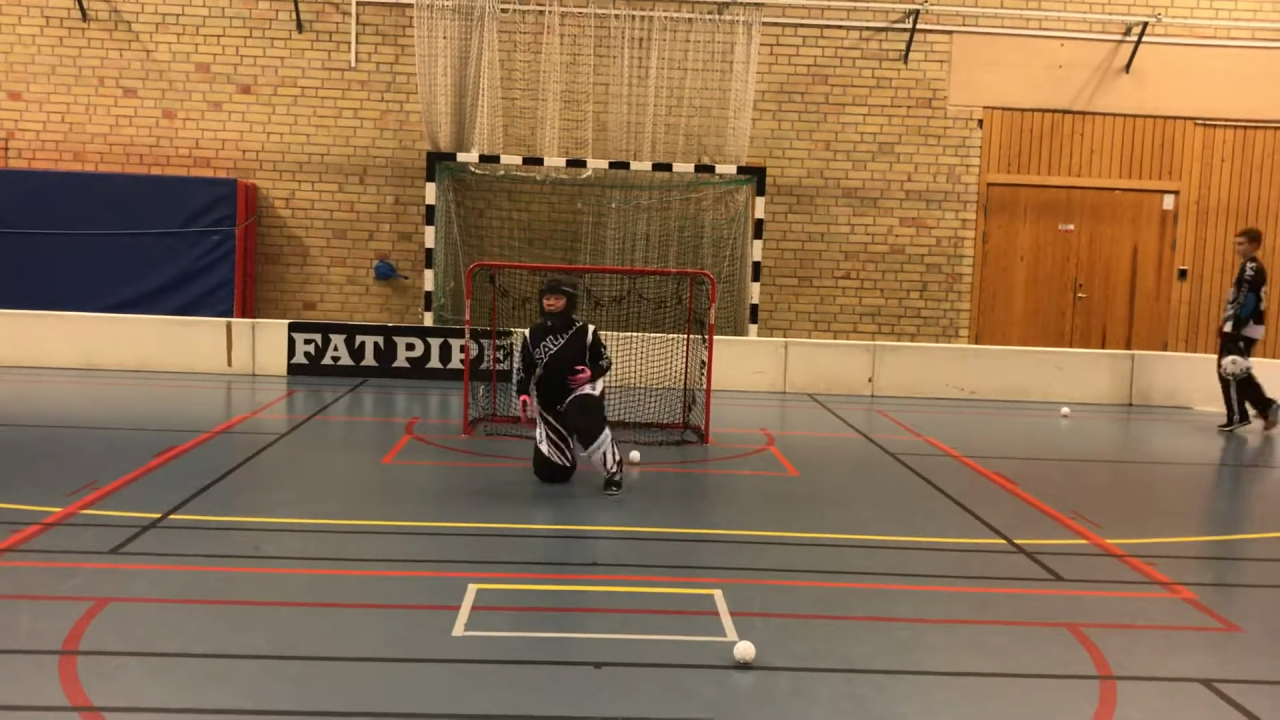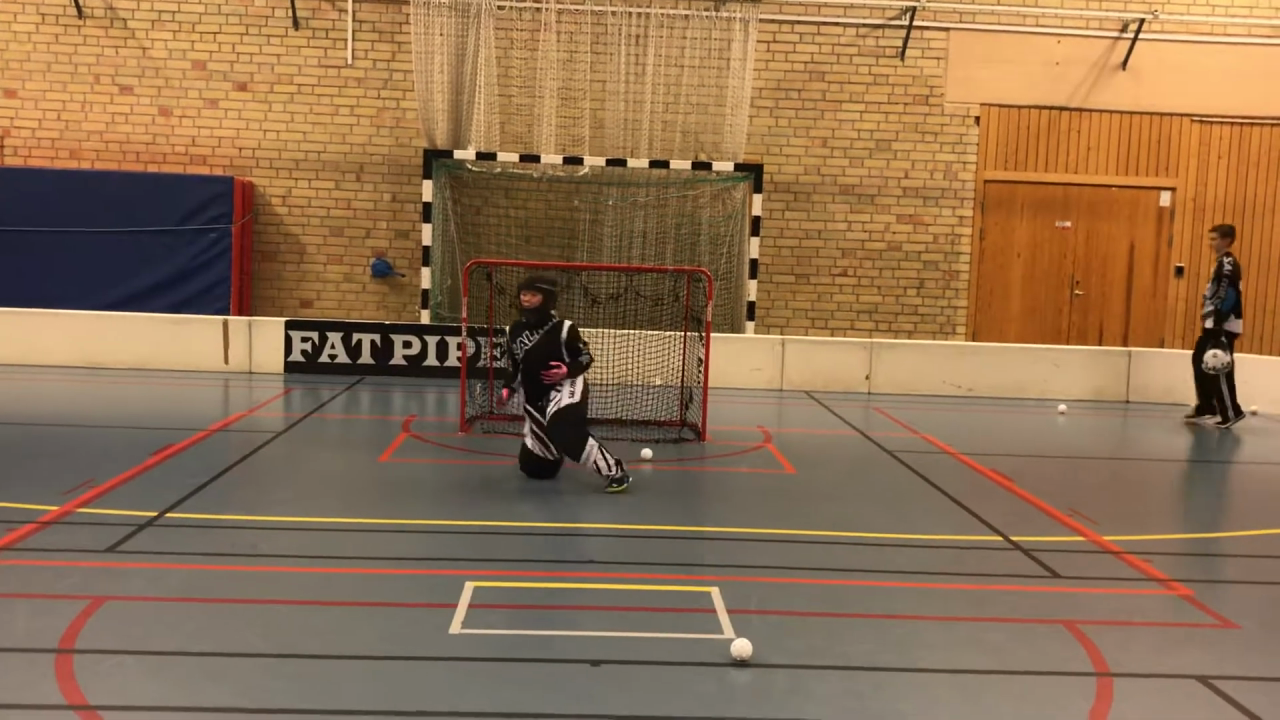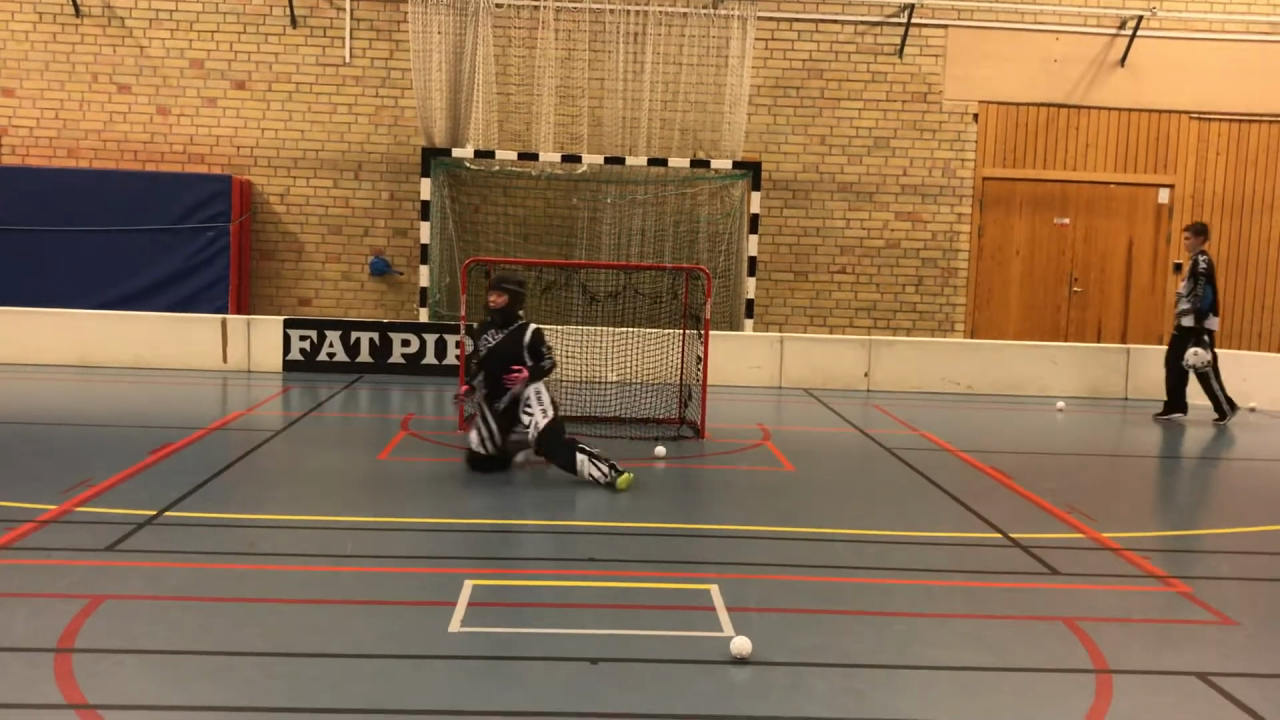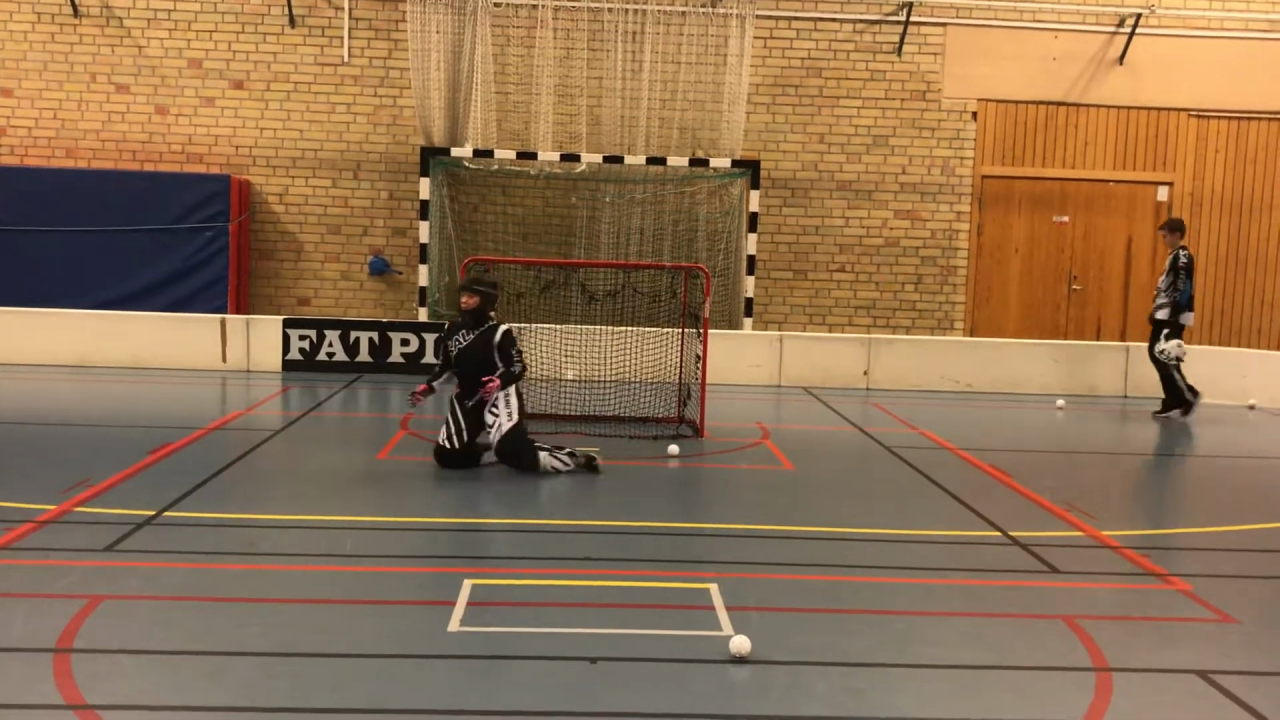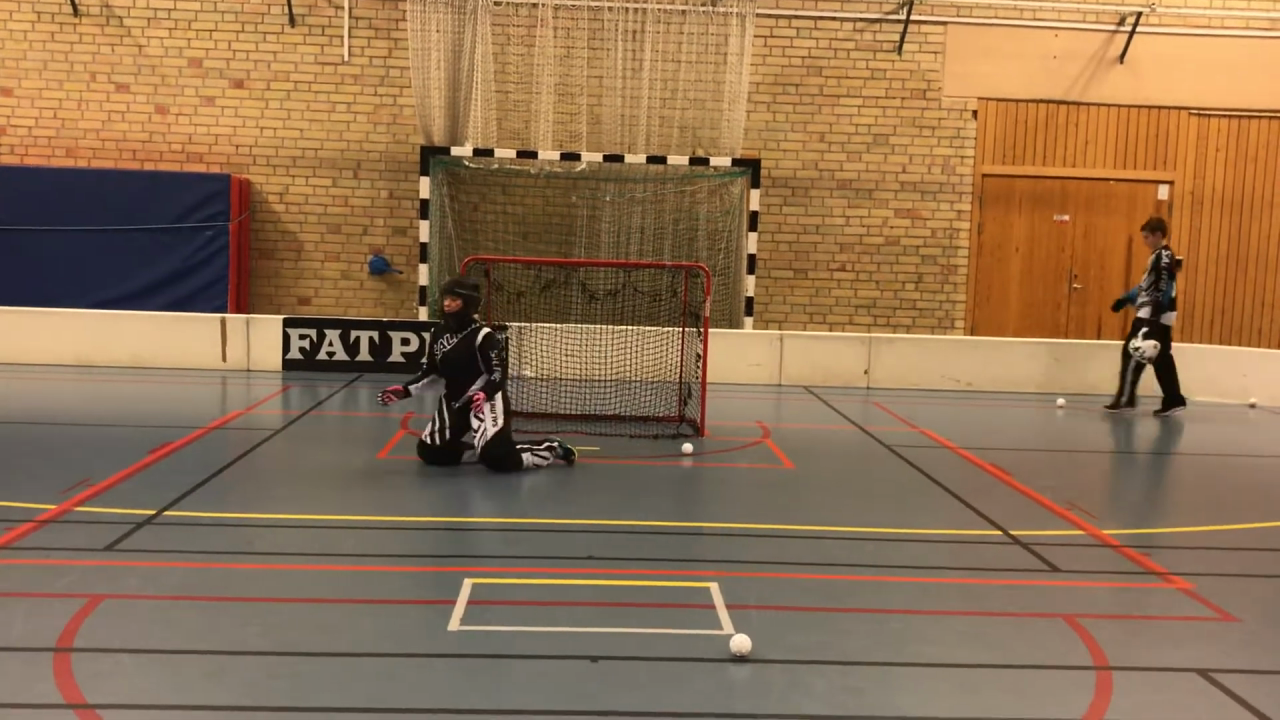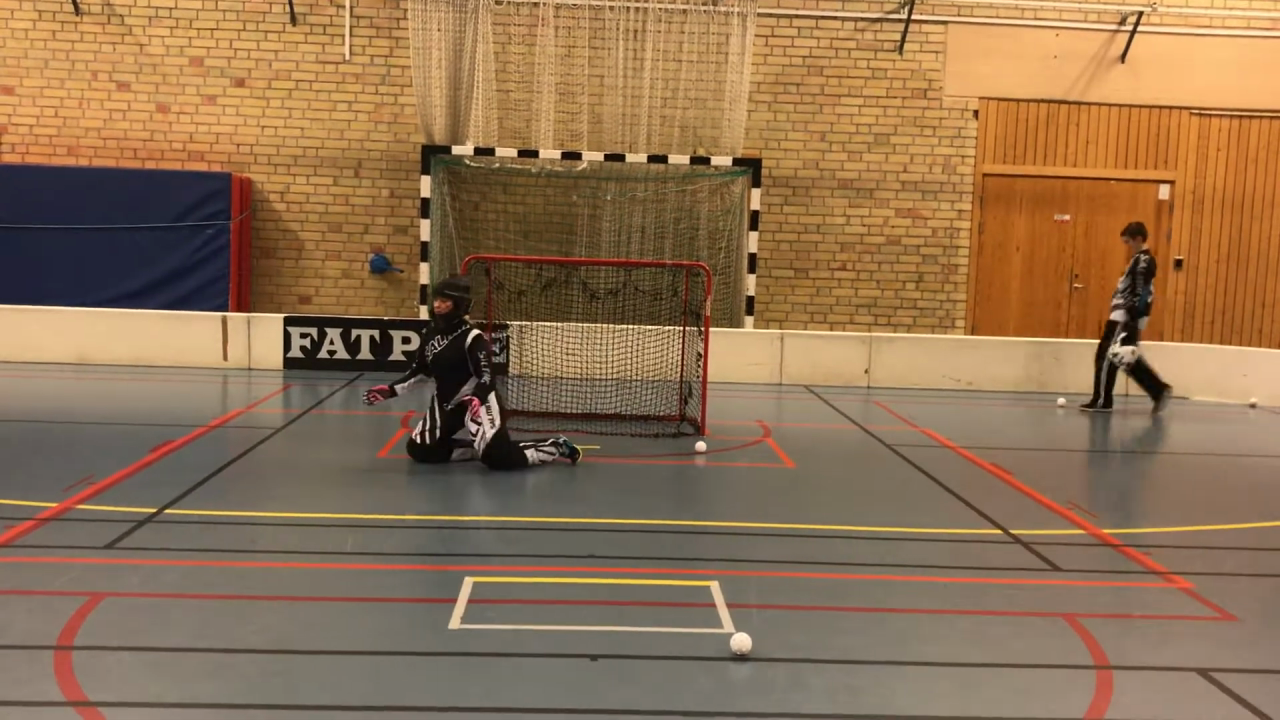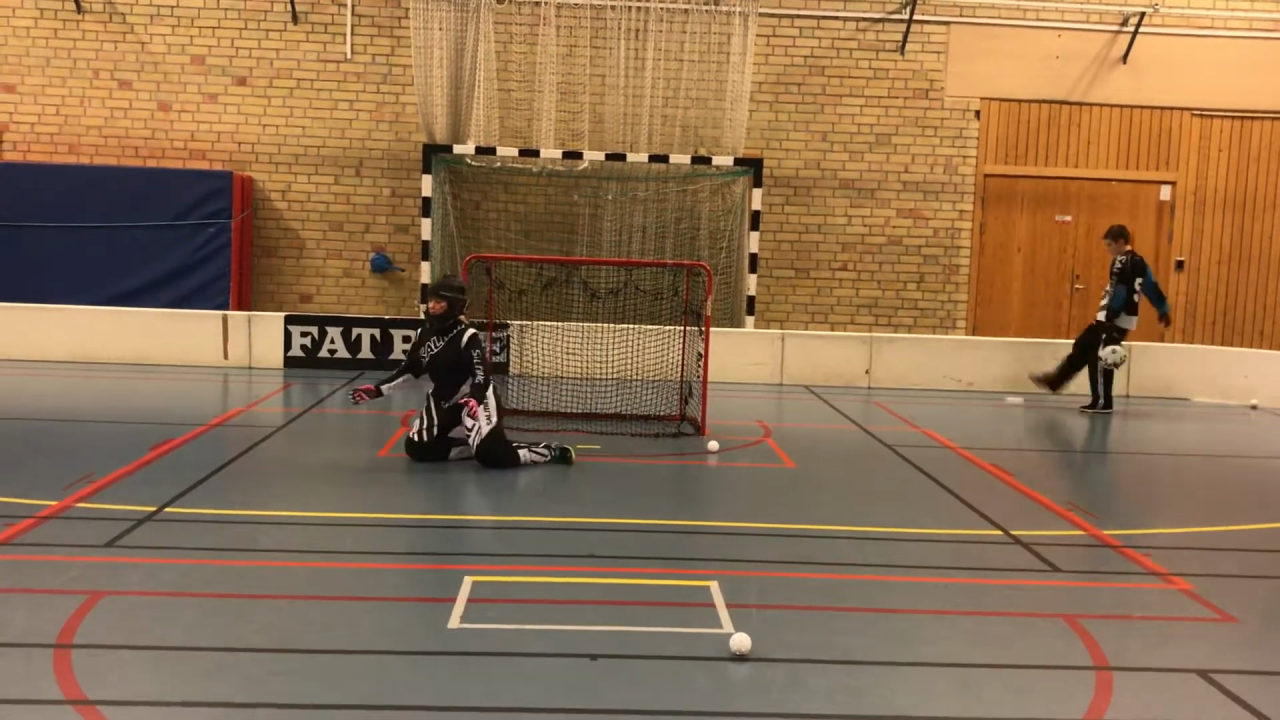
dt=0.2s
person 1, frame 1
left shoulder: (585, 332)
right shoulder: (532, 335)
left elbow: (605, 361)
right elbow: (526, 371)
left wrist: (591, 373)
right wrist: (524, 394)
left hip: (580, 391)
right hip: (549, 404)
left knee: (586, 414)
right knee: (551, 472)
left ankle: (613, 471)
right ankle: (568, 449)
person 1, frame 2
left shoulder: (564, 328)
right shoulder: (515, 330)
left elbow: (586, 358)
left wrist: (567, 370)
right wrist: (508, 388)
left hip: (564, 388)
right hip: (535, 399)
left knee: (564, 427)
right knee: (536, 468)
left ankle: (615, 471)
right ankle: (552, 447)
person 1, frame 3
left shoulder: (528, 331)
right shoulder: (483, 329)
left elbow: (548, 363)
right elbow: (477, 364)
left wrist: (528, 375)
right wrist: (469, 386)
left hip: (528, 394)
right hip: (494, 400)
left knee: (550, 439)
right knee: (479, 461)
left ankle: (608, 472)
right ankle: (531, 447)
person 1, frame 4
left shoulder: (500, 332)
right shoulder: (452, 329)
left elbow: (518, 367)
right elbow: (445, 365)
left wrist: (500, 381)
right wrist: (429, 386)
left hip: (498, 395)
right hip: (466, 399)
left knee: (512, 447)
right knee: (446, 456)
left ankle: (573, 459)
right ankle: (496, 448)
person 1, frame 5
left shoulder: (483, 335)
right shoulder: (438, 333)
left elbow: (499, 374)
right elbow: (432, 371)
left wrist: (485, 393)
right wrist: (405, 390)
left hip: (485, 400)
right hip: (453, 402)
left knee: (498, 458)
right knee: (430, 452)
left ankle: (552, 449)
right ankle: (482, 449)
person 1, frame 6
left shoulder: (473, 337)
right shoulder: (431, 333)
left elbow: (487, 376)
right elbow: (421, 370)
left wrist: (478, 398)
right wrist: (391, 390)
left hip: (477, 401)
right hip: (445, 402)
left knee: (500, 458)
right knee: (419, 450)
left ankle: (557, 446)
right ankle: (479, 447)
person 1, frame 7
left shoulder: (467, 336)
right shoulder: (424, 333)
left elbow: (480, 375)
right elbow: (409, 369)
left wrist: (475, 399)
right wrist: (378, 389)
left hip: (473, 399)
right hip: (441, 401)
left knee: (493, 454)
right knee: (416, 448)
left ankle: (550, 451)
right ankle: (473, 444)
person 2, frame 1
left shoulder: (1250, 268)
right shoulder: (1250, 267)
left elbow: (1246, 300)
left wrist: (1235, 330)
right wrist: (1226, 324)
left hip: (1242, 328)
right hip: (1242, 327)
left ankle: (1237, 417)
person 2, frame 2
left shoulder: (1228, 263)
right shoulder: (1223, 262)
left elbow: (1226, 296)
left wrist: (1218, 324)
left hip: (1223, 324)
right hip: (1215, 323)
right knee: (1200, 362)
left ankle: (1231, 413)
right ankle: (1206, 406)
person 2, frame 3
left shoulder: (1203, 261)
right shoulder: (1196, 261)
left elbow: (1204, 294)
left wrist: (1199, 323)
left hip: (1198, 323)
right hip: (1186, 322)
left knee: (1205, 367)
right knee: (1174, 361)
left ankle: (1226, 407)
right ankle: (1175, 406)
person 2, frame 4
left shoulder: (1182, 257)
right shoulder: (1175, 256)
left elbow: (1182, 289)
left wrist: (1174, 319)
right wrist: (1156, 310)
left hip: (1173, 316)
right hip: (1166, 314)
left knee: (1161, 354)
right knee: (1160, 355)
left ankle: (1188, 396)
right ankle: (1174, 403)
person 2, frame 5
left shoulder: (1164, 256)
right shoulder: (1159, 255)
left elbow: (1164, 289)
left wrist: (1155, 317)
right wrist: (1126, 299)
left hip: (1153, 315)
right hip: (1153, 315)
left knee: (1132, 352)
right knee: (1162, 358)
left ankle: (1125, 399)
right ankle: (1174, 401)
person 2, frame 6
left shoulder: (1142, 261)
right shoulder: (1144, 260)
left elbow: (1141, 293)
left wrist: (1133, 321)
left hip: (1125, 317)
right hip: (1126, 316)
left knee: (1106, 354)
left ankle: (1102, 401)
right ankle: (1159, 391)
person 2, frame 7
left shoulder: (1121, 262)
right shoulder: (1139, 261)
left elbow: (1118, 294)
right elbow: (1152, 286)
left wrist: (1109, 322)
right wrist: (1163, 310)
left hip: (1116, 318)
right hip: (1125, 317)
left knee: (1099, 357)
right knee: (1082, 347)
left ankle: (1102, 402)
right ankle: (1055, 381)
